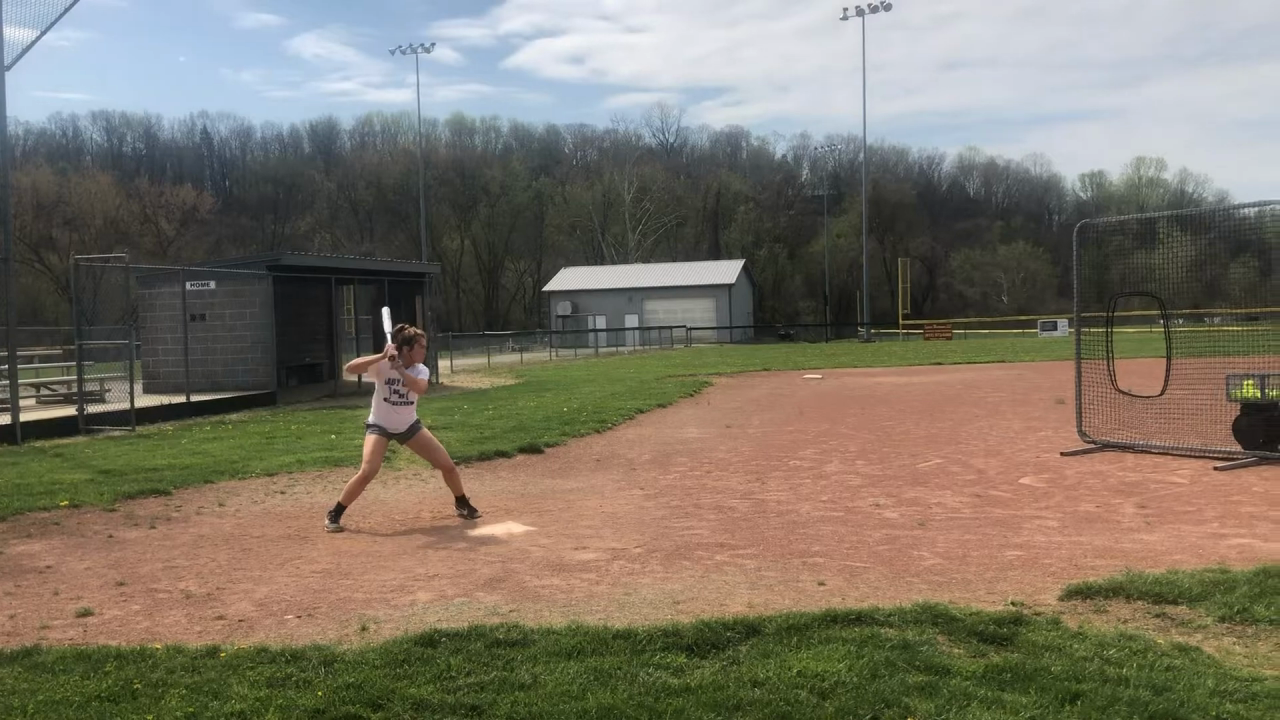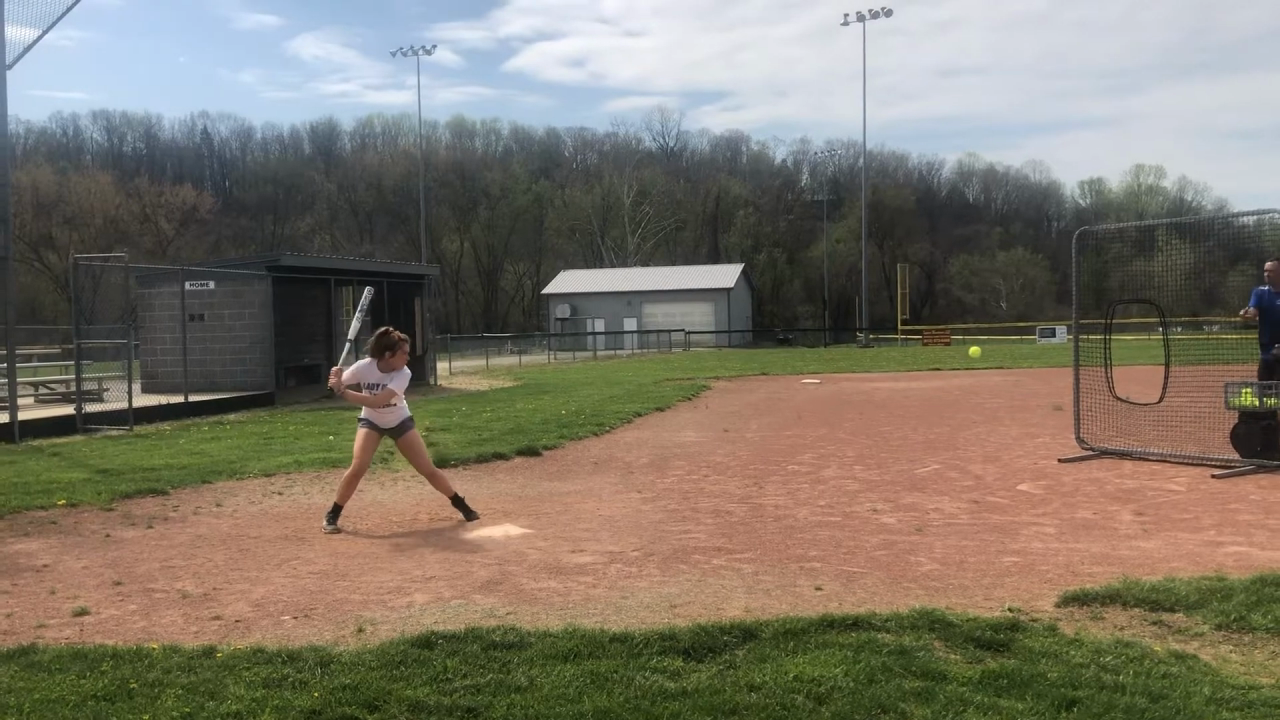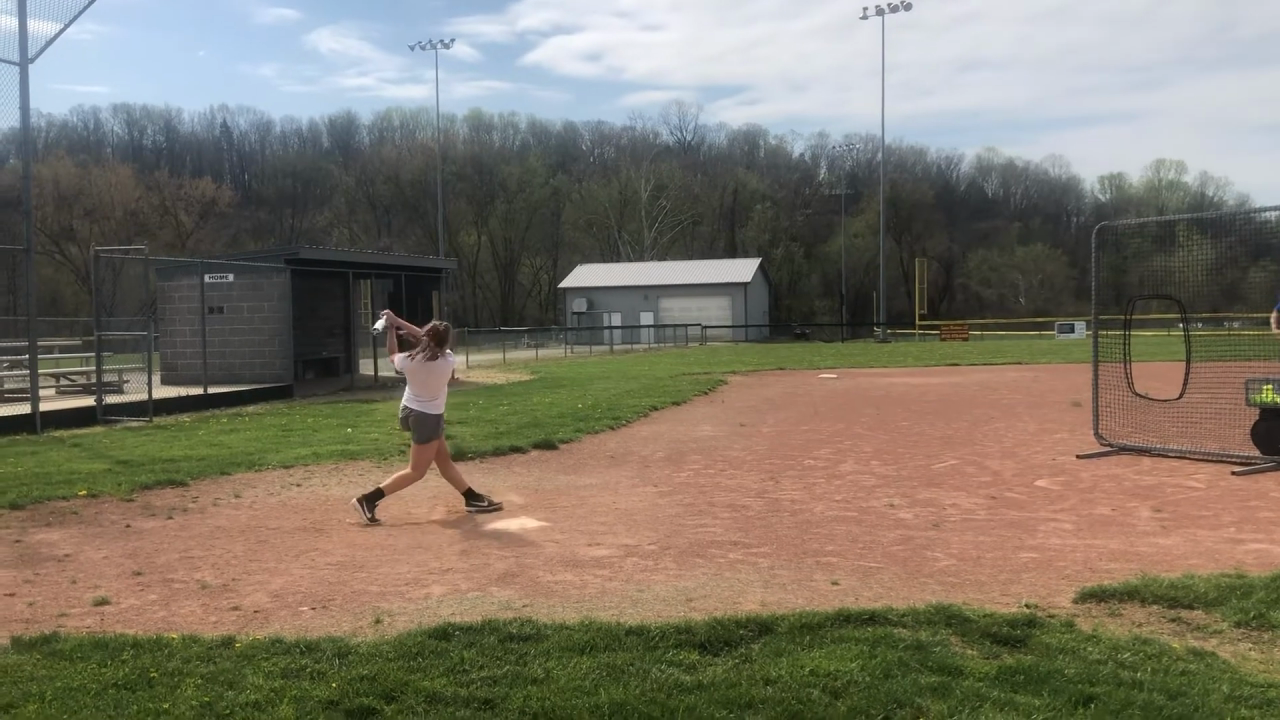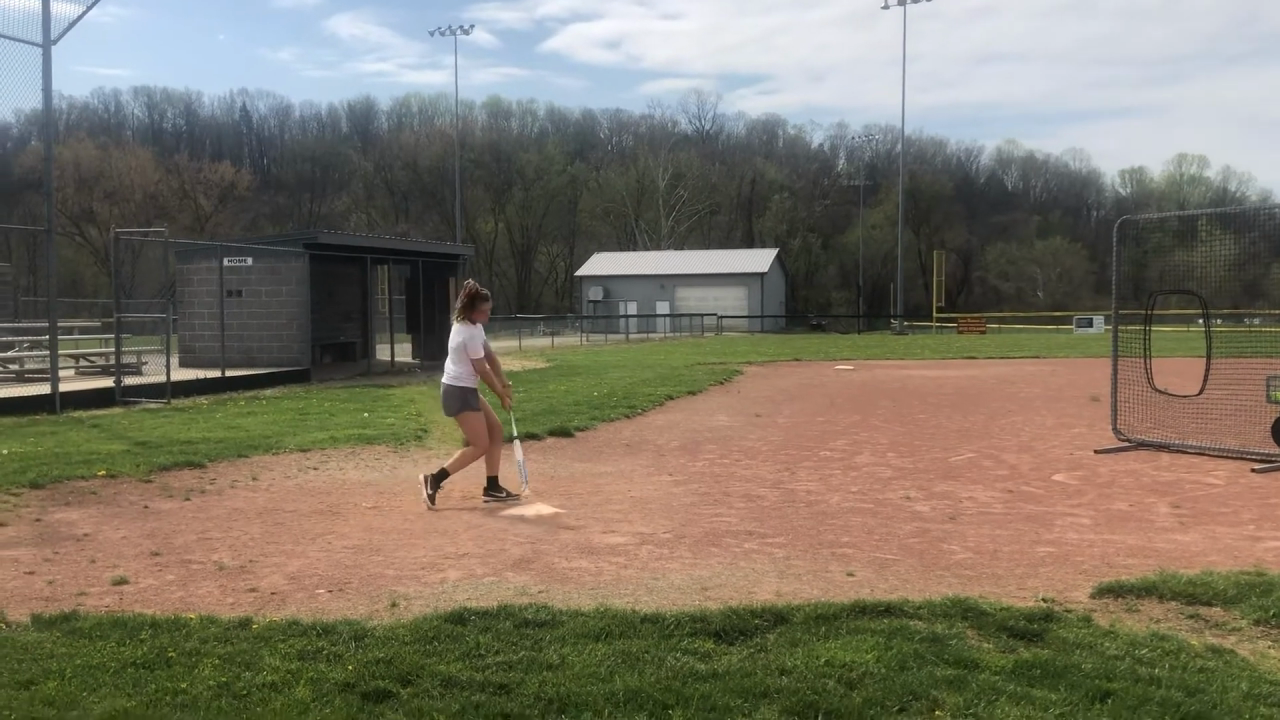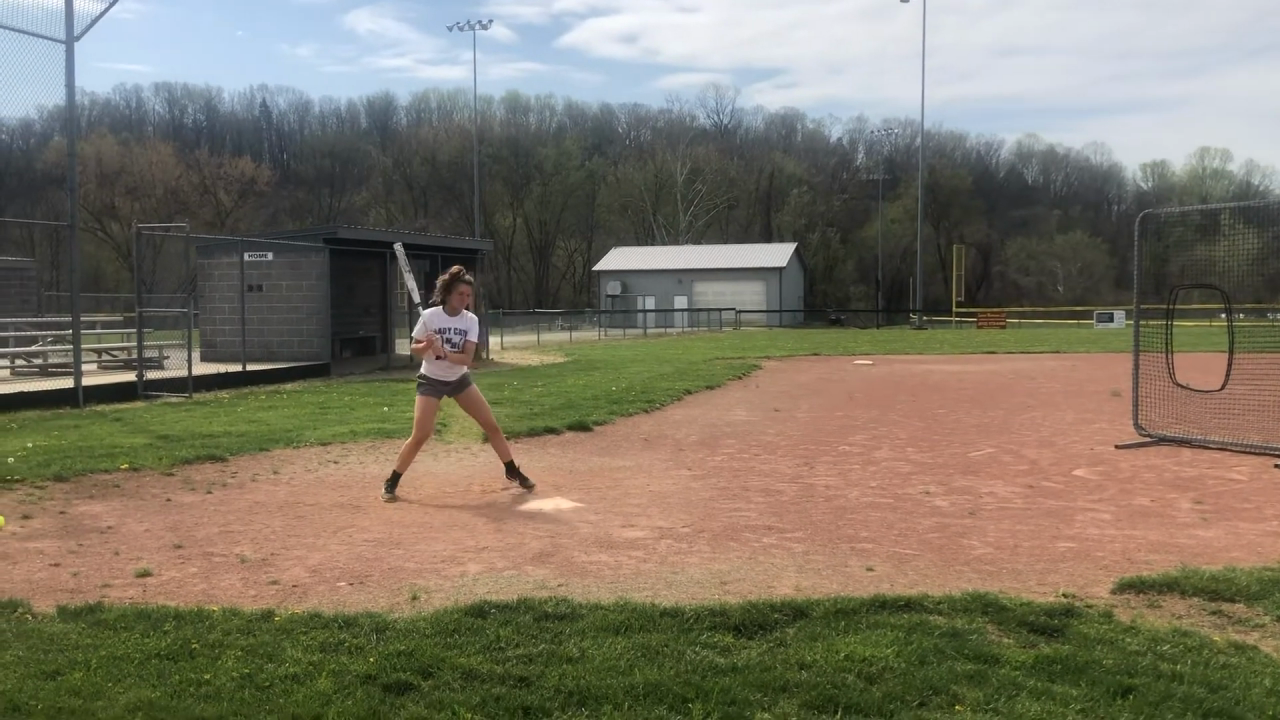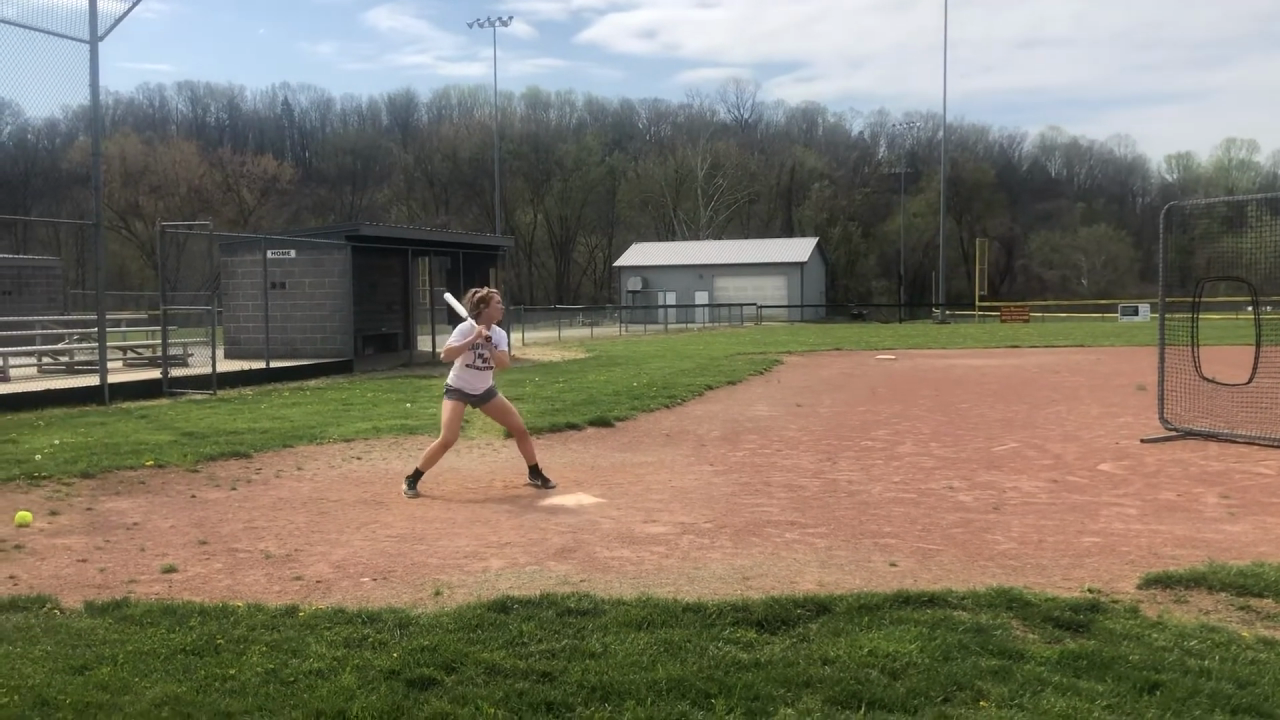
dt=0.7s
person 1, frame 1
left shoulder: (421, 370)
right shoulder: (382, 364)
left elbow: (420, 388)
right elbow: (349, 368)
left wrist: (398, 367)
right wrist: (382, 356)
left hip: (409, 425)
right hip: (379, 425)
left knee: (447, 465)
right knee: (368, 472)
left ankle: (462, 504)
right ankle: (335, 513)
person 1, frame 2
left shoulder: (403, 374)
right shoulder: (364, 367)
left elbow: (378, 401)
right elbow: (335, 385)
left wrist: (343, 391)
right wrist: (336, 381)
left hip: (400, 422)
right hip: (371, 422)
left knee: (428, 469)
right knee: (358, 468)
left ankle: (460, 503)
right ankle: (333, 514)
person 1, frame 3
left shoulder: (407, 361)
right shoulder: (448, 361)
left elbow: (393, 355)
right elbow: (428, 340)
left wrist: (391, 326)
right wrist: (399, 322)
left hip: (410, 411)
right hip: (428, 418)
left knee: (443, 458)
right knee: (417, 471)
left ankle: (472, 498)
right ankle: (367, 500)
person 1, frame 4
left shoulder: (465, 324)
right shoulder: (471, 332)
left elbow: (488, 353)
right elbow: (481, 369)
left wrist: (503, 382)
right wrist: (501, 394)
left hip: (465, 389)
right hip: (459, 392)
left knee: (496, 431)
right knee: (480, 446)
left ankle: (492, 487)
right ankle: (434, 480)
person 1, frame 5
left shoulder: (471, 320)
right shoulder: (429, 316)
left elbow: (467, 358)
right elbow: (414, 350)
left wrist: (444, 354)
right wrist: (427, 346)
left hip: (460, 380)
right hip: (431, 381)
left knee: (492, 426)
right knee: (420, 436)
left ankle: (513, 471)
right ankle: (391, 482)
person 1, frame 6
left shoulder: (500, 334)
right shoulder: (465, 329)
left elbow: (504, 364)
right elbow: (445, 356)
left wrist: (488, 346)
right wrist: (474, 339)
left hip: (485, 391)
right hip: (458, 390)
left knee: (521, 429)
right knee: (447, 439)
left ankle: (535, 474)
right ankle: (411, 479)
